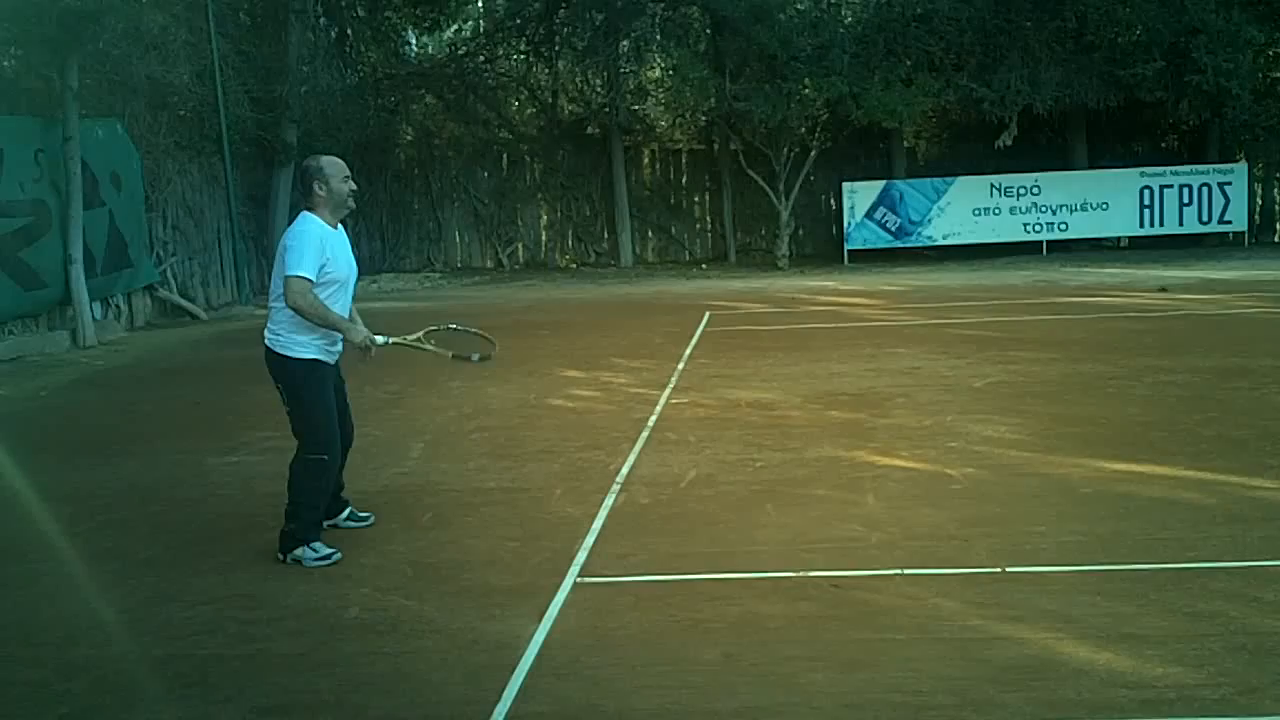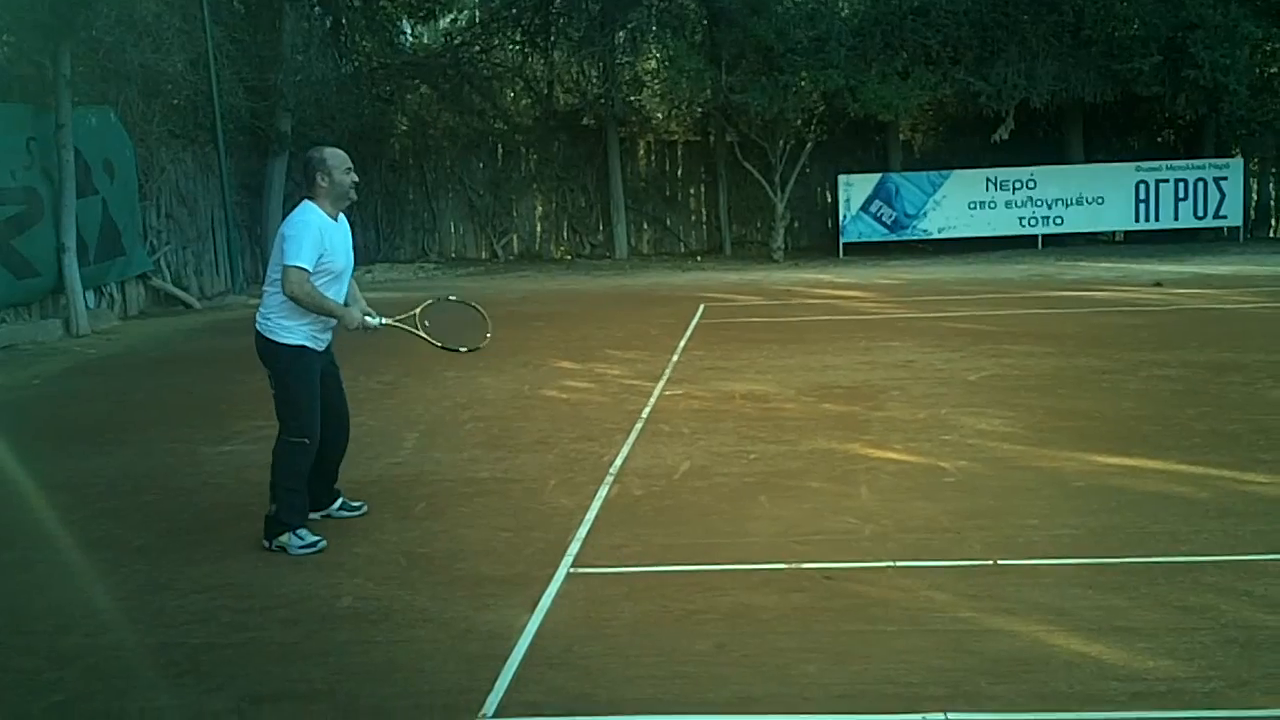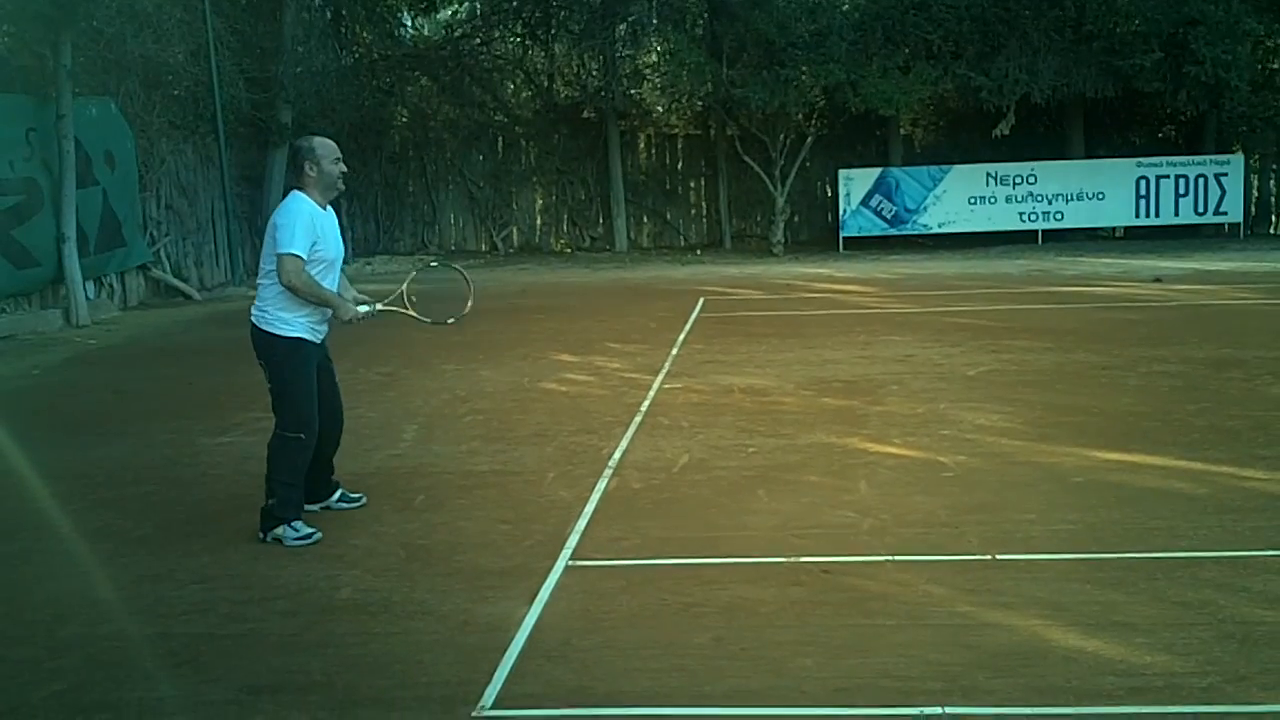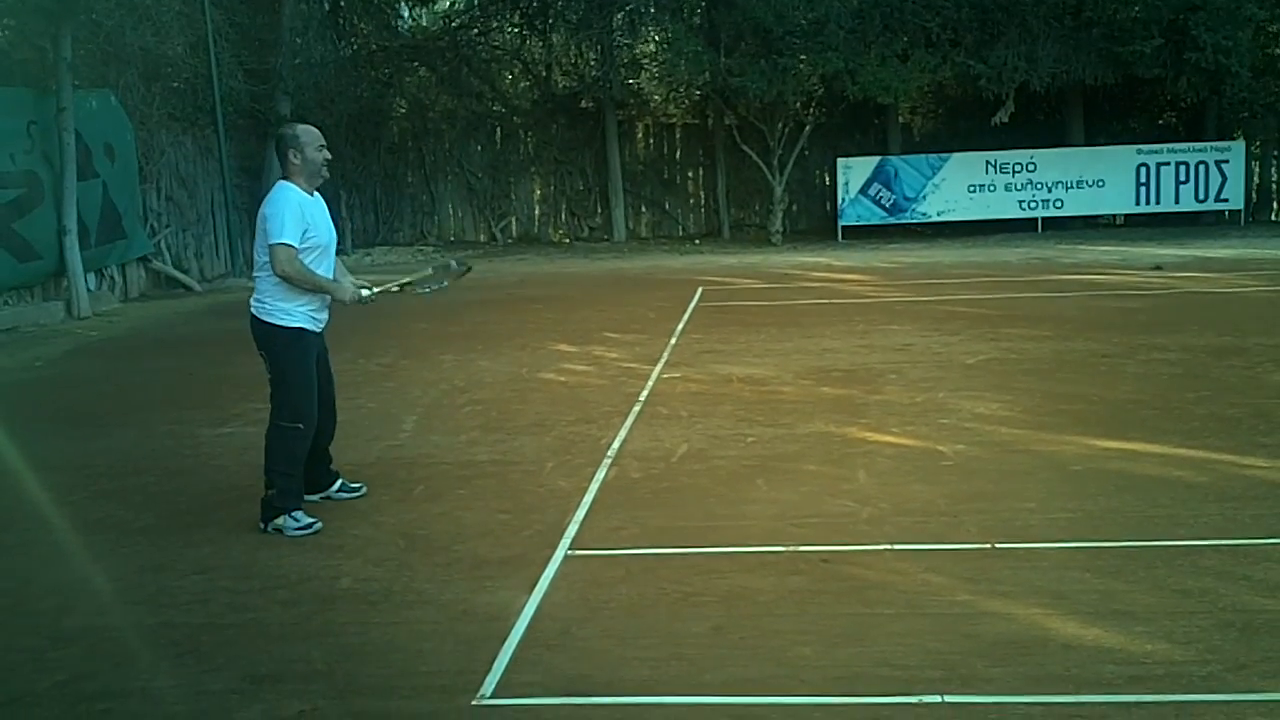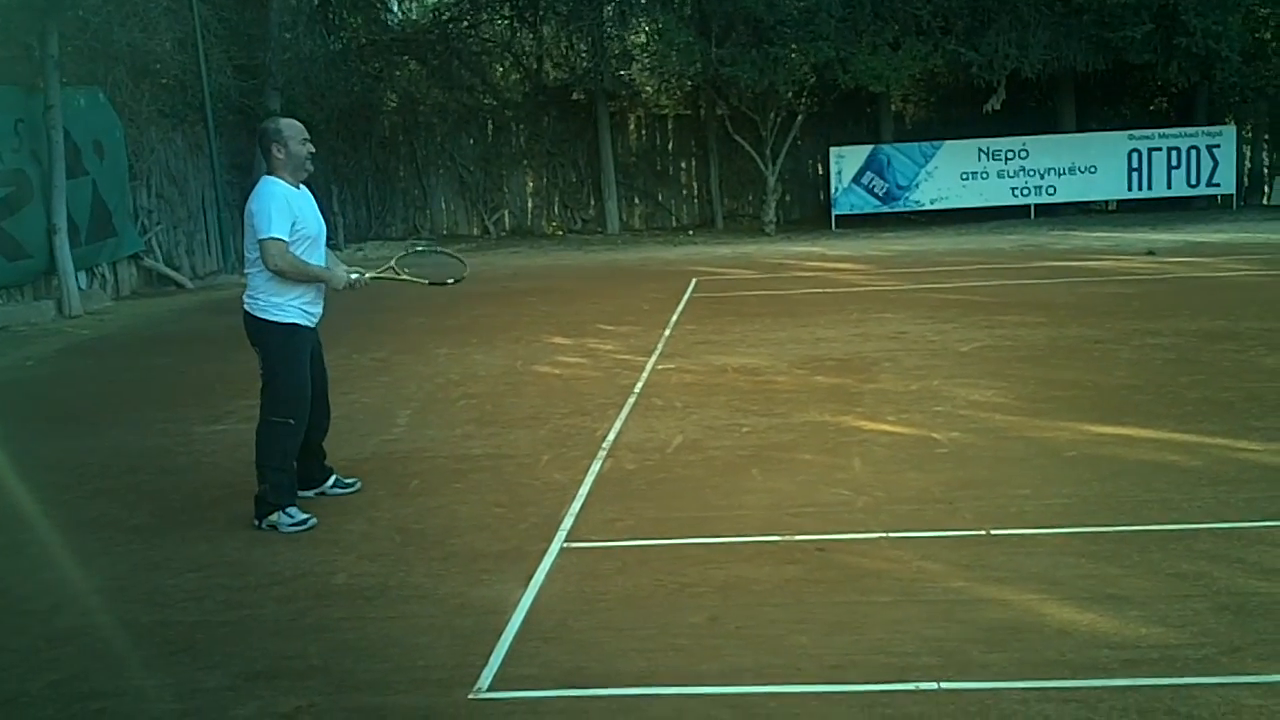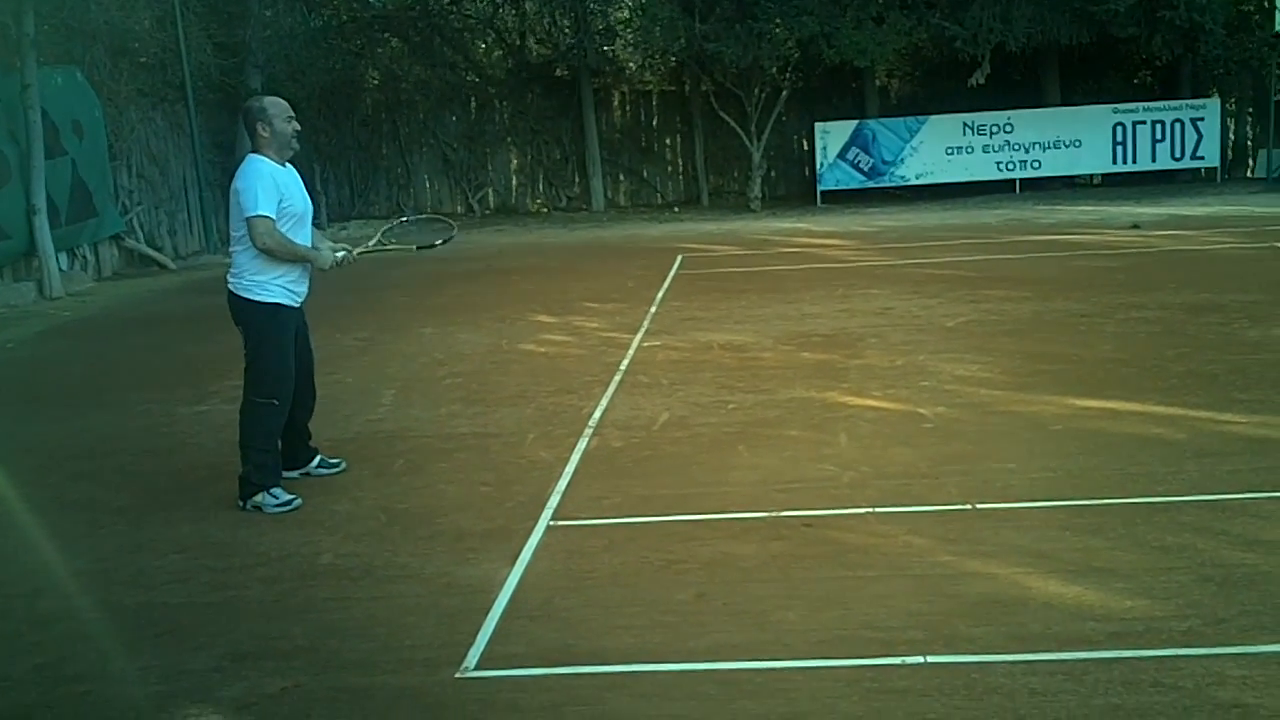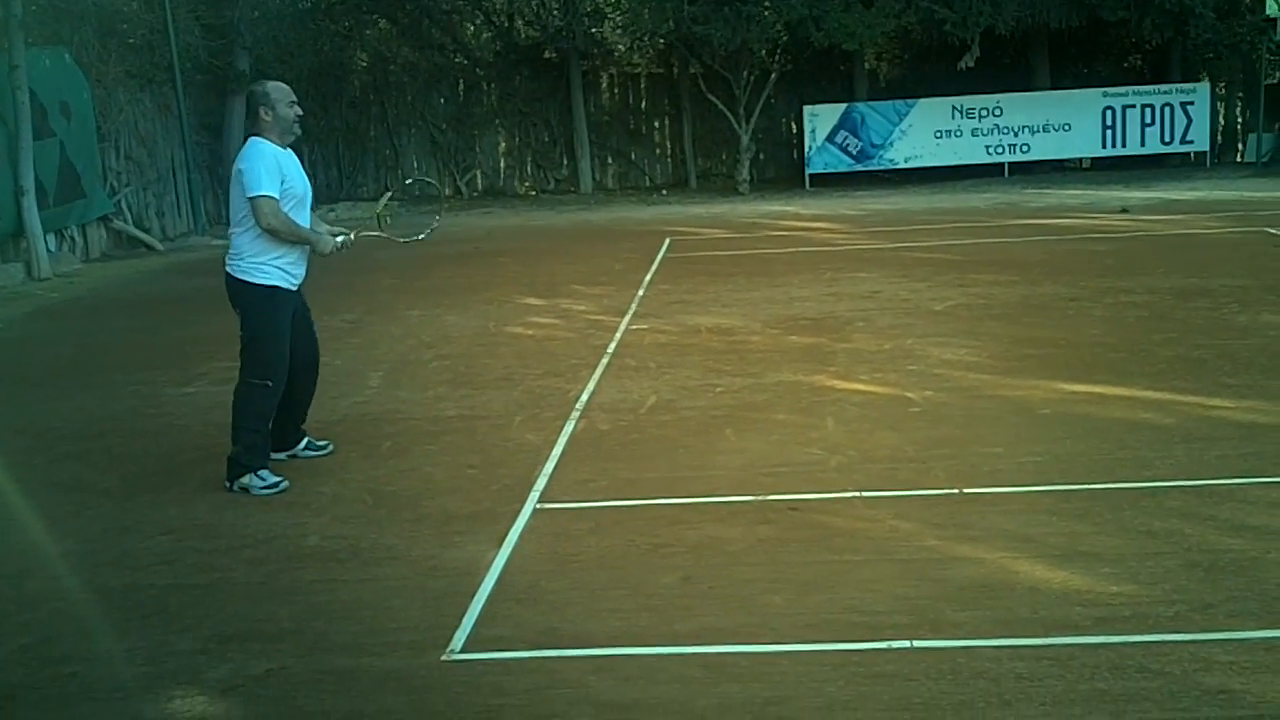
dt=0.3s
person 1, frame 1
left shoulder: (337, 232)
right shoulder: (307, 234)
right elbow: (298, 297)
left wrist: (358, 328)
right wrist: (347, 329)
left hip: (322, 355)
right hip: (297, 357)
left knee: (339, 437)
right knee: (319, 447)
left ankle: (330, 508)
right ankle: (297, 540)
person 1, frame 2
left shoulder: (339, 222)
right shoulder: (307, 223)
right elbow: (295, 286)
left wrist: (360, 306)
right wrist: (343, 313)
left hip: (315, 342)
right hip: (286, 342)
left knee: (335, 425)
right knee: (301, 433)
left ankle: (321, 498)
right ankle: (284, 527)
person 1, frame 3
left shoulder: (325, 213)
right shoulder: (297, 212)
right elbow: (291, 275)
left wrist: (351, 296)
right wrist: (337, 304)
left hip: (309, 335)
right hip: (282, 336)
left knee: (329, 418)
right knee: (297, 427)
left ankle: (319, 490)
right ankle: (278, 519)
person 1, frame 4
left shoulder: (314, 200)
right shoulder: (286, 201)
right elbow: (285, 265)
left wrist: (348, 280)
right wrist: (334, 289)
left hip: (306, 325)
right hip: (282, 326)
left knee: (322, 409)
right knee: (295, 416)
left ankle: (318, 480)
right ankle: (279, 509)
person 1, frame 5
left shoulder: (301, 193)
right shoulder: (272, 195)
right elbow: (277, 260)
left wrist: (341, 267)
right wrist: (327, 276)
left hip: (300, 320)
right hip: (276, 322)
left knee: (315, 404)
right knee: (285, 411)
left ankle: (313, 476)
right ankle: (273, 505)
person 1, frame 6
left shoulder: (286, 171)
right shoulder: (257, 173)
right elbow: (264, 237)
left wrist: (327, 246)
right wrist: (314, 257)
left hip: (286, 300)
right hip: (261, 302)
left knee: (300, 384)
right knee: (269, 393)
left ankle: (297, 456)
right ankle: (257, 486)
person 1, frame 7
left shoulder: (285, 155)
right shoulder: (259, 156)
right elbow: (269, 219)
left wrist: (326, 229)
right wrist: (315, 240)
left hip: (284, 283)
right hip: (258, 284)
left knee: (304, 363)
right knee: (264, 375)
left ankle: (286, 439)
right ankle: (245, 468)
